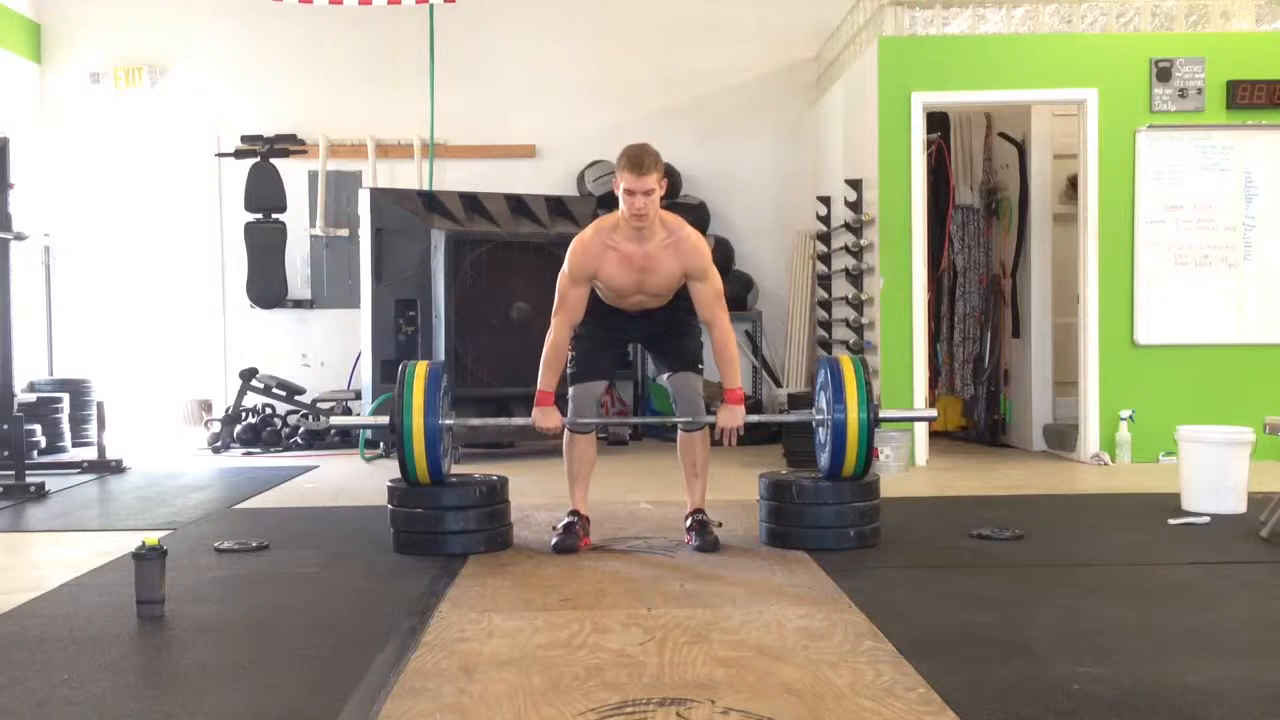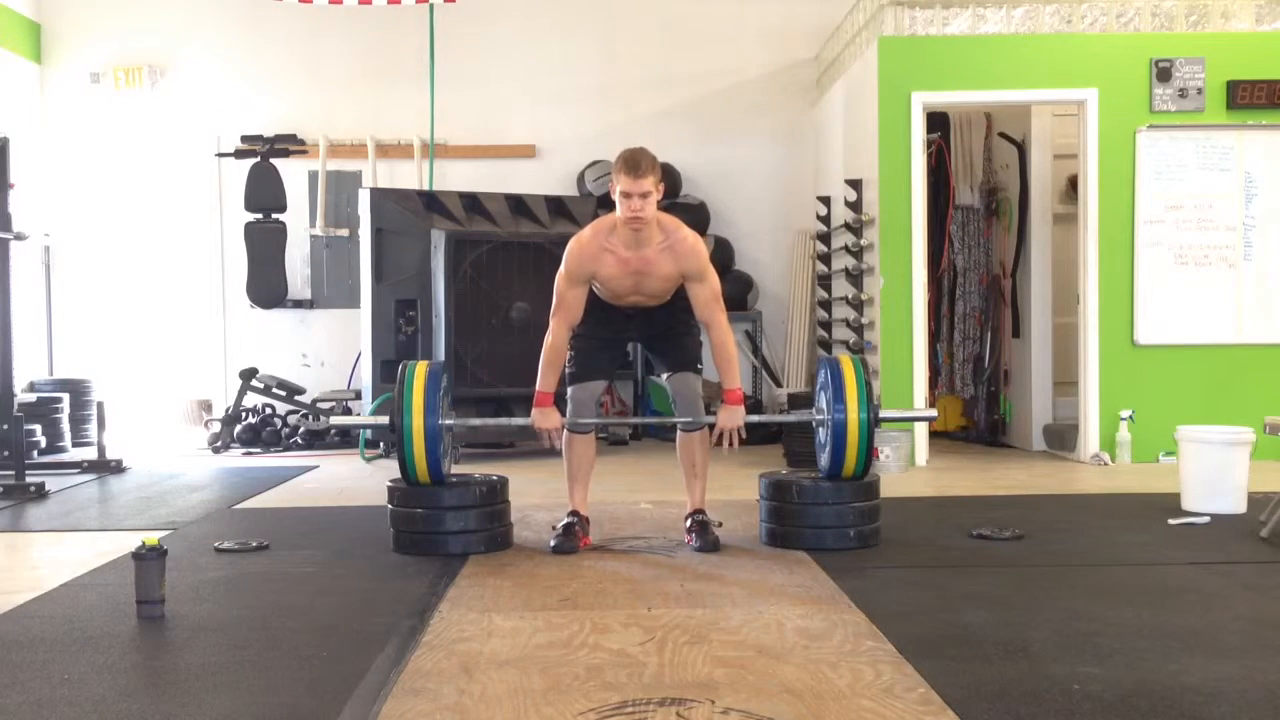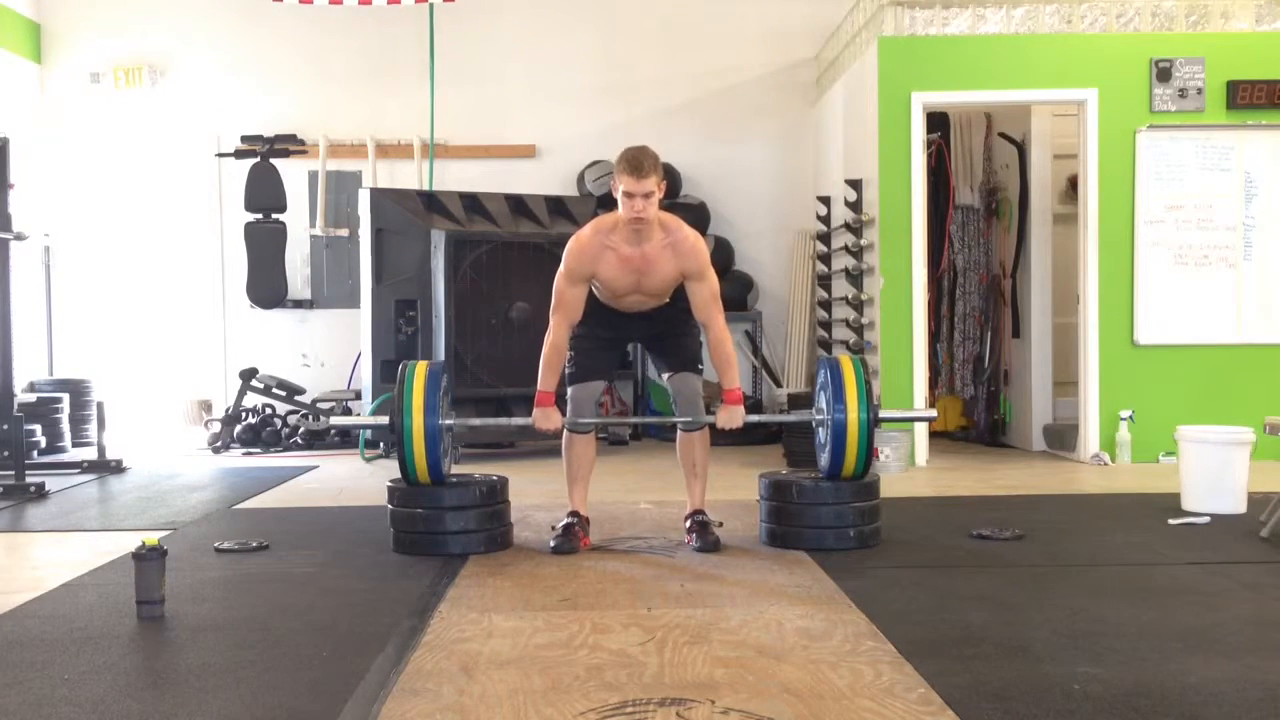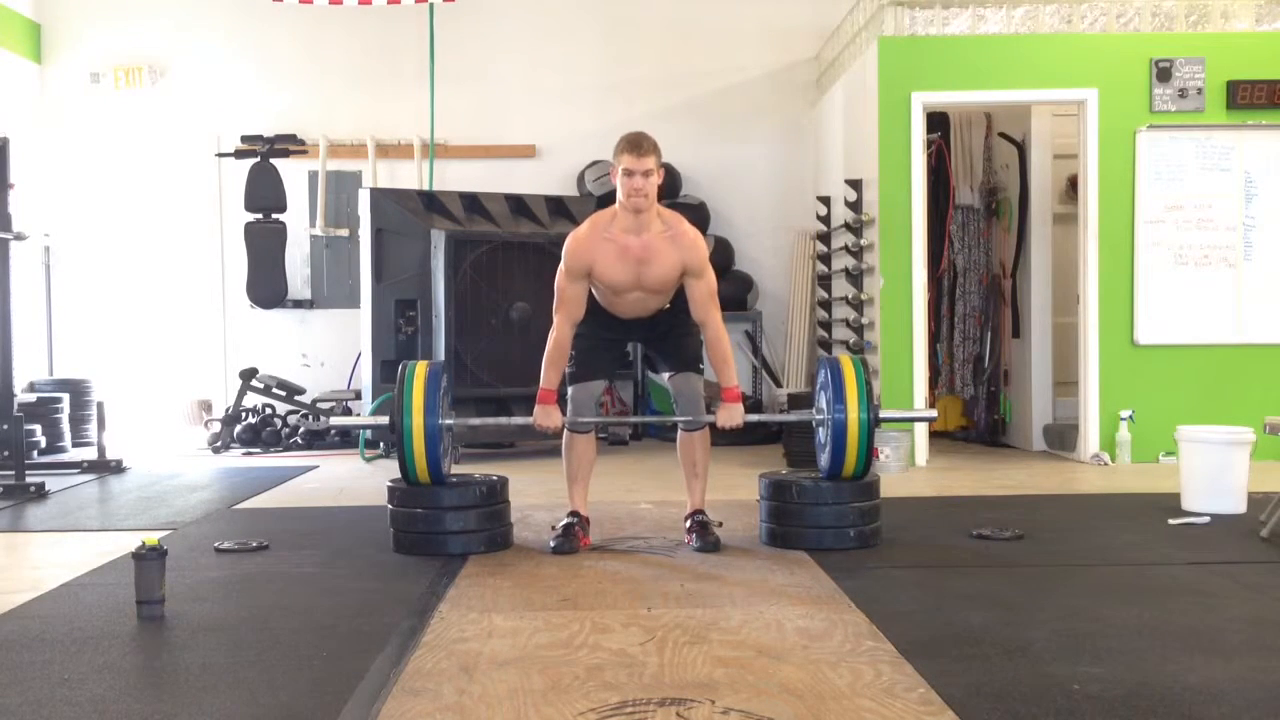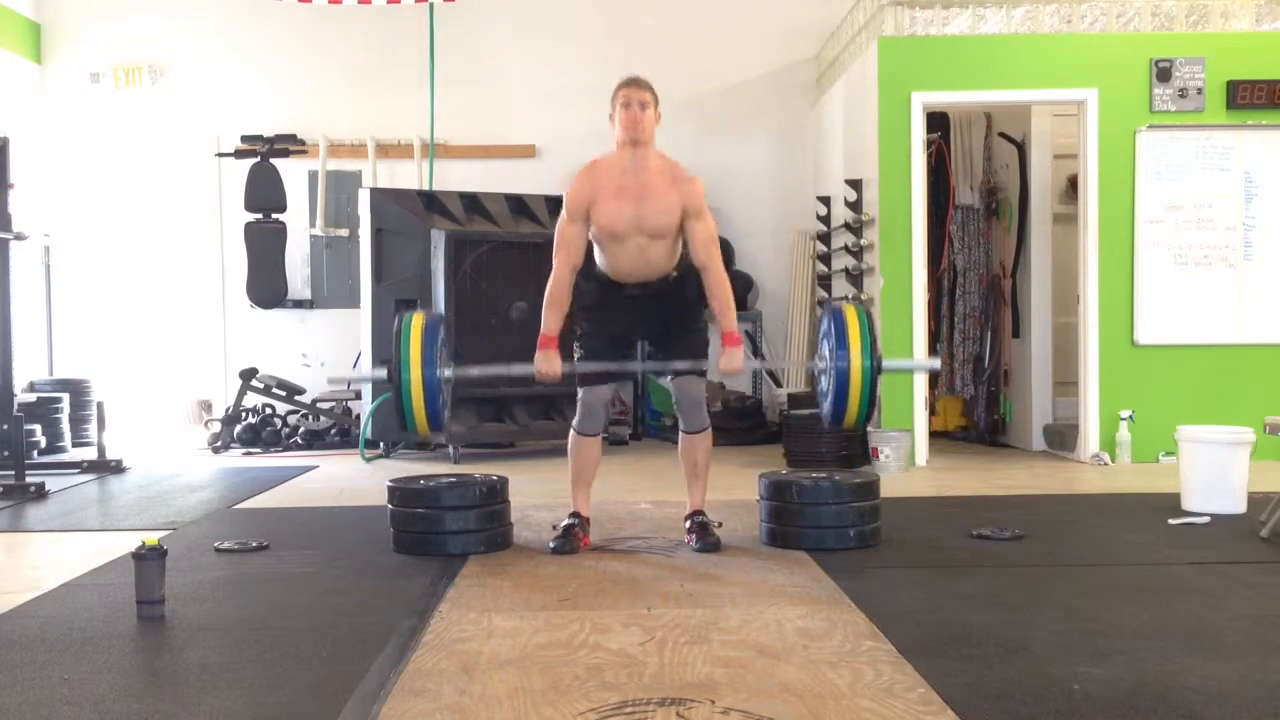
dt=1s
person 1, frame 1
left shoulder: (688, 243)
right shoulder: (588, 246)
left elbow: (717, 320)
right elbow: (562, 324)
left wrist: (733, 397)
right wrist: (544, 400)
left hip: (670, 313)
right hip: (603, 315)
left knee: (691, 400)
right knee: (581, 404)
left ankle: (697, 515)
right ankle: (577, 516)
person 1, frame 2
left shoulder: (686, 245)
right shoulder: (585, 247)
left elbow: (715, 322)
right elbow: (561, 325)
left wrist: (733, 398)
right wrist: (543, 401)
left hip: (668, 312)
right hip: (602, 313)
left knee: (691, 401)
right knee: (579, 404)
left ankle: (697, 515)
right ankle: (576, 517)
person 1, frame 3
left shoulder: (687, 244)
right shoulder: (585, 246)
left elbow: (714, 322)
right elbow: (560, 325)
left wrist: (732, 397)
right wrist: (544, 401)
left hip: (668, 313)
right hip: (601, 316)
left knee: (692, 402)
right knee: (580, 406)
left ankle: (697, 515)
right ankle: (576, 517)
person 1, frame 4
left shoulder: (686, 240)
right shoulder: (584, 241)
left elbow: (709, 320)
right elbow: (564, 322)
left wrist: (731, 396)
right wrist: (546, 399)
left hip: (669, 317)
right hip: (601, 319)
left knee: (692, 401)
right knee: (580, 405)
left ankle: (697, 515)
right ankle: (576, 517)
person 1, frame 5
left shoulder: (684, 184)
right shoulder: (587, 183)
left elbow: (711, 264)
right elbow: (564, 268)
left wrist: (731, 340)
right wrist: (548, 345)
left hip: (673, 296)
right hip: (607, 296)
left knee: (692, 400)
right knee: (591, 405)
left ankle: (697, 516)
right ankle: (577, 517)
